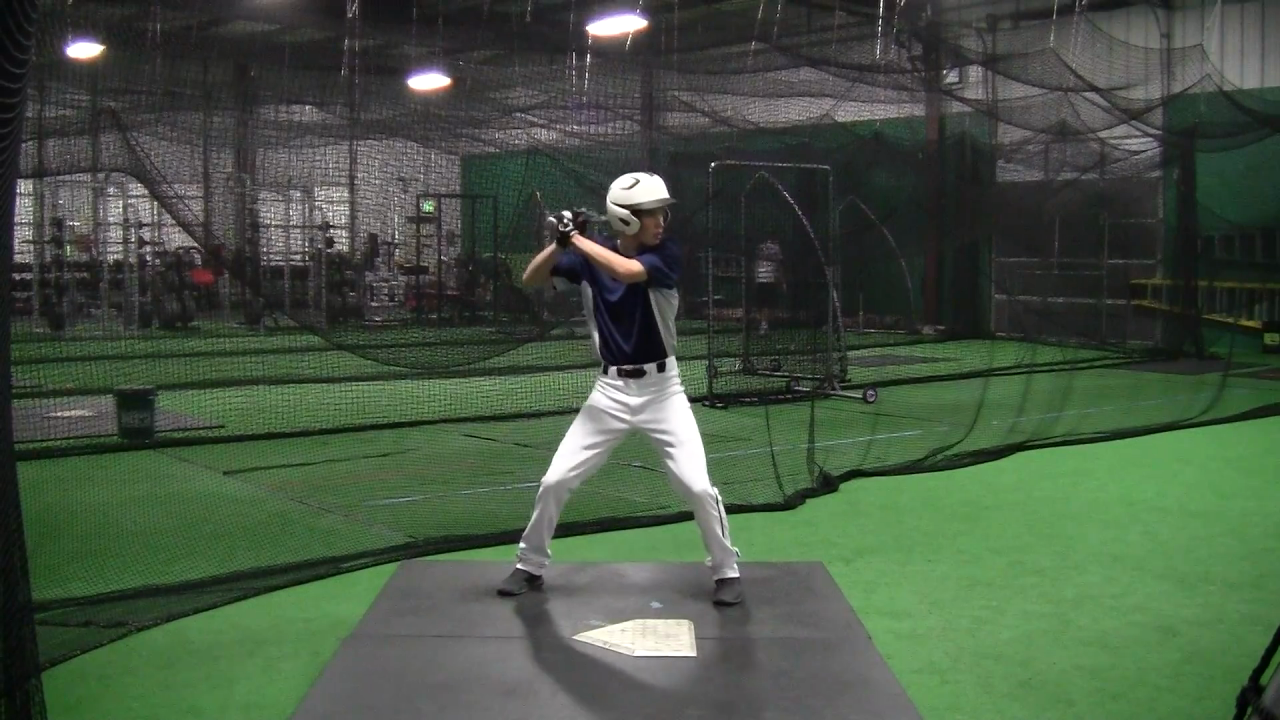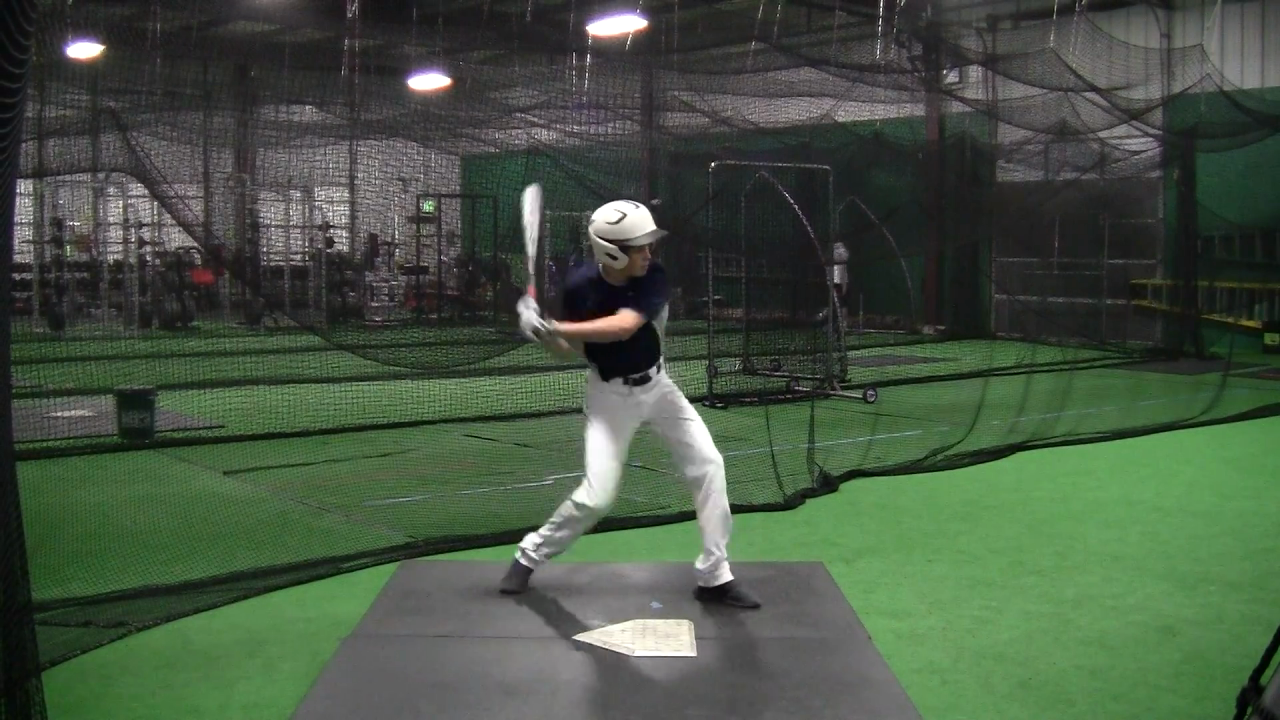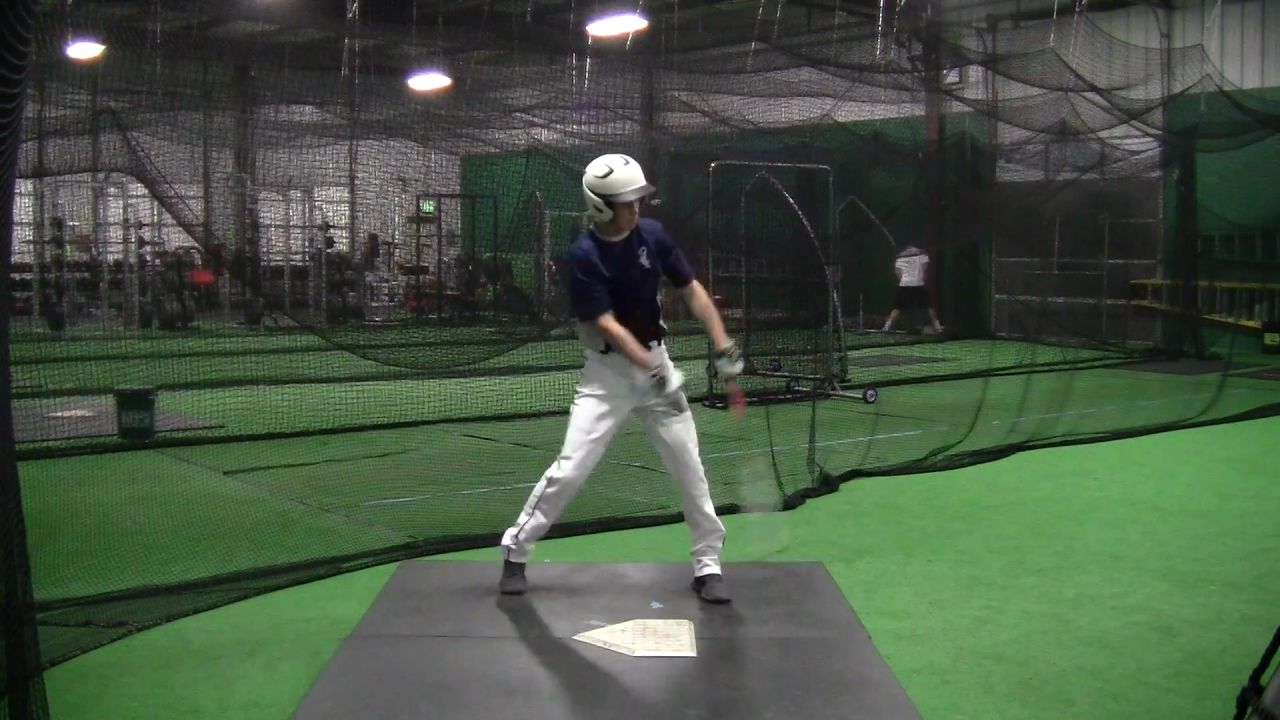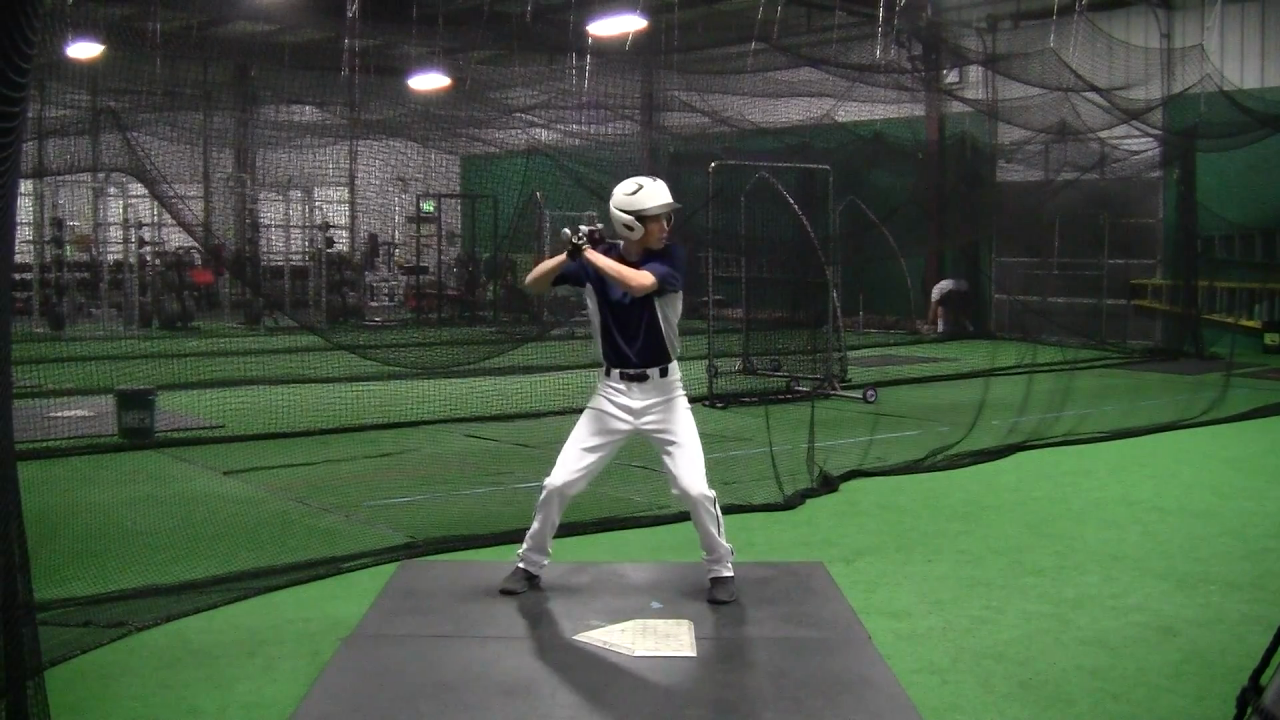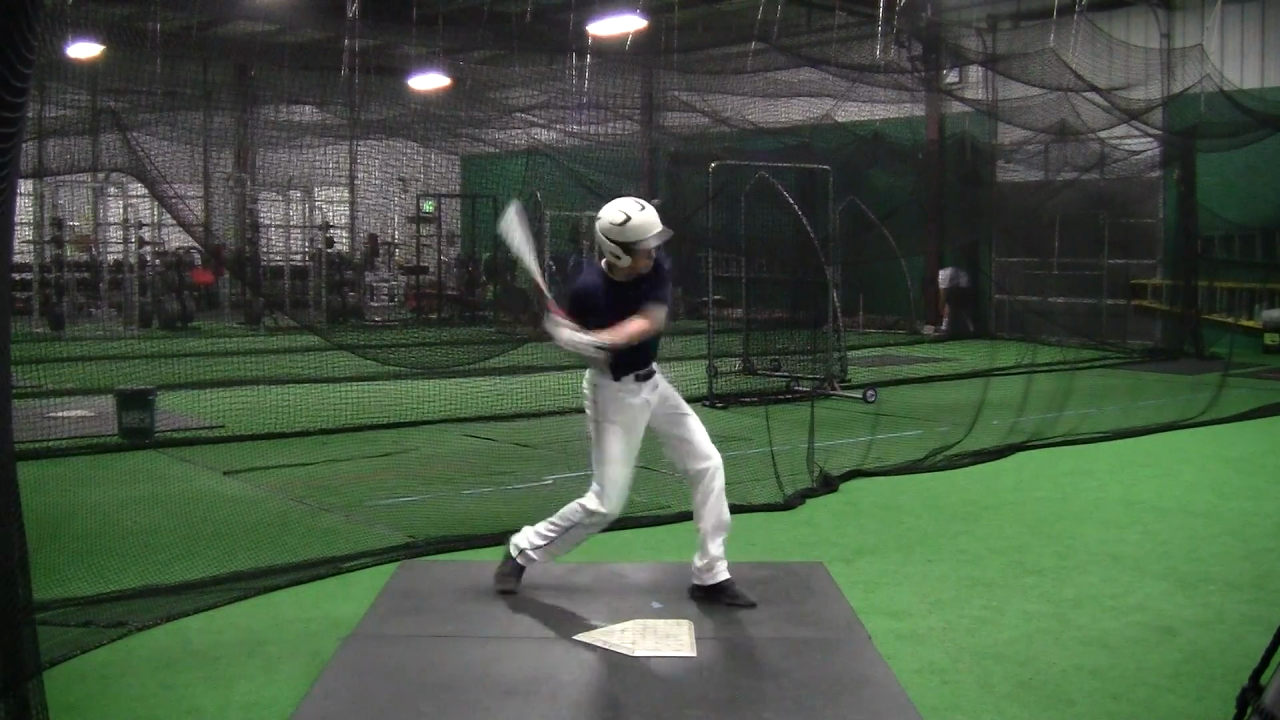
dt=1s
person 1, frame 1
left shoulder: (667, 254)
right shoulder: (589, 255)
left elbow: (626, 270)
right elbow: (531, 281)
left wrist: (573, 238)
right wrist: (560, 242)
left hip: (661, 389)
right hip: (610, 390)
left knee: (698, 487)
right knee: (556, 481)
left ankle: (726, 571)
right ankle: (530, 565)
person 1, frame 2
left shoulder: (653, 278)
right shoulder: (580, 284)
left elbow: (621, 326)
right elbow: (567, 348)
left wrist: (551, 328)
right wrist: (549, 334)
left hip: (655, 386)
right hip: (609, 395)
left knee: (708, 467)
right knee: (597, 496)
left ankle: (715, 577)
right ankle: (529, 558)
person 1, frame 3
left shoulder: (651, 233)
right shoulder: (583, 254)
left elbow: (690, 287)
right elbow: (605, 323)
left wrist: (722, 344)
right wrist: (655, 372)
left hip: (657, 363)
right hip: (607, 371)
left knee: (689, 467)
right knee: (569, 470)
left ankle: (707, 566)
right ankle: (515, 550)
person 1, frame 4
left shoulder: (671, 258)
right shoulder: (597, 258)
left elbow: (639, 283)
right elbow: (532, 285)
left wrist: (586, 252)
right wrist: (572, 254)
left hip: (664, 392)
right hip: (613, 392)
left knee: (696, 490)
right knee: (559, 484)
left ankle: (721, 569)
right ankle: (530, 564)
person 1, frame 5
left shoulder: (656, 268)
right shoulder: (588, 287)
left elbow: (649, 323)
right elbow: (568, 331)
left wrist: (601, 341)
left hip: (651, 382)
right hip: (612, 393)
left knee: (707, 465)
right knee: (605, 504)
left ankle: (711, 577)
right ankle: (522, 552)
